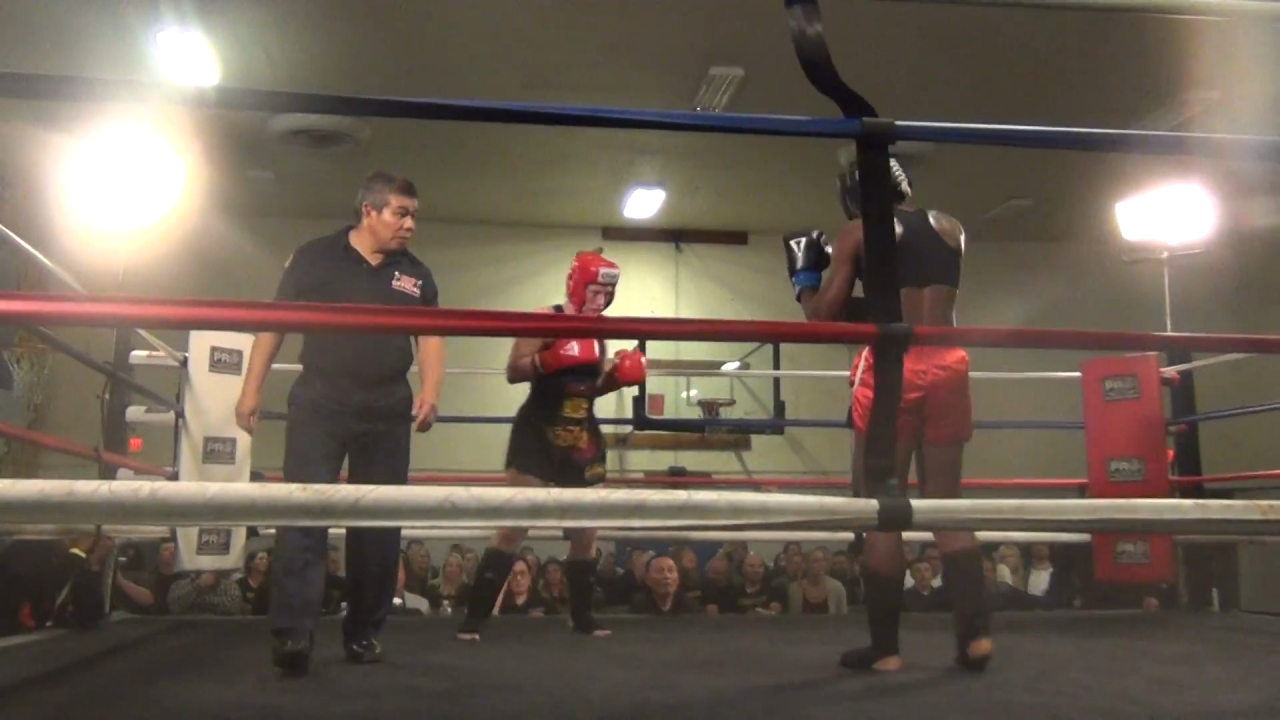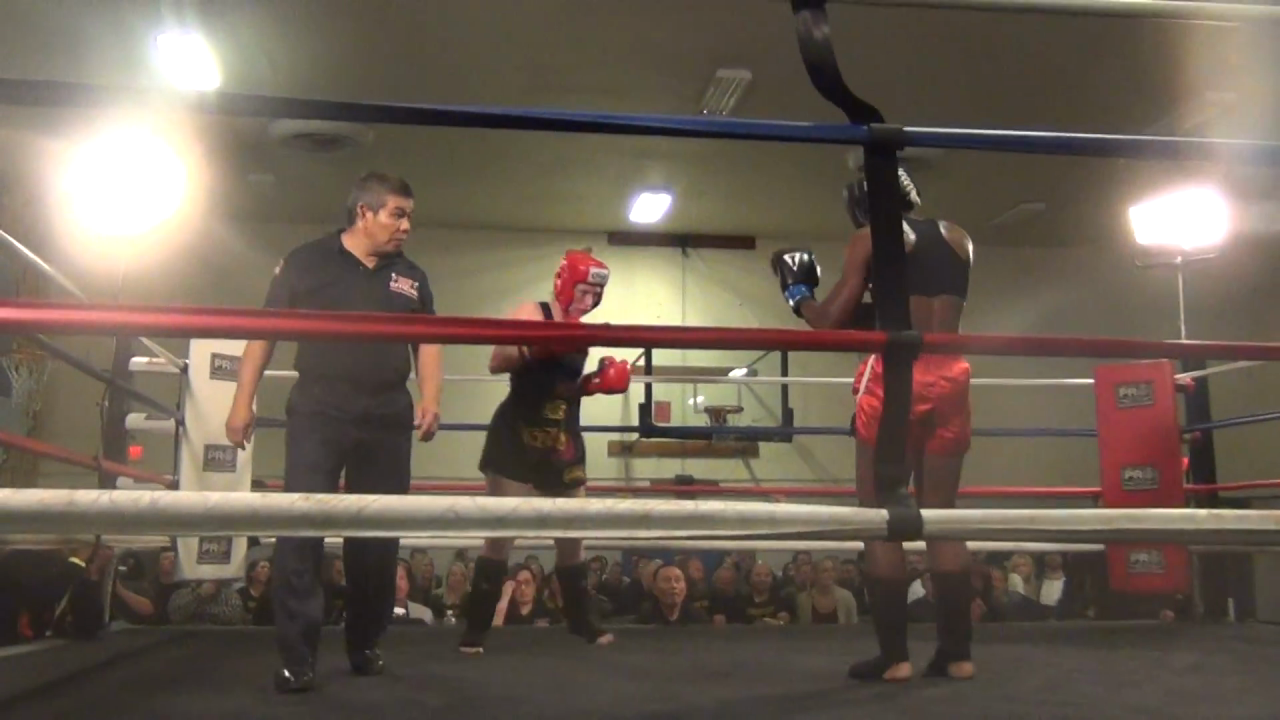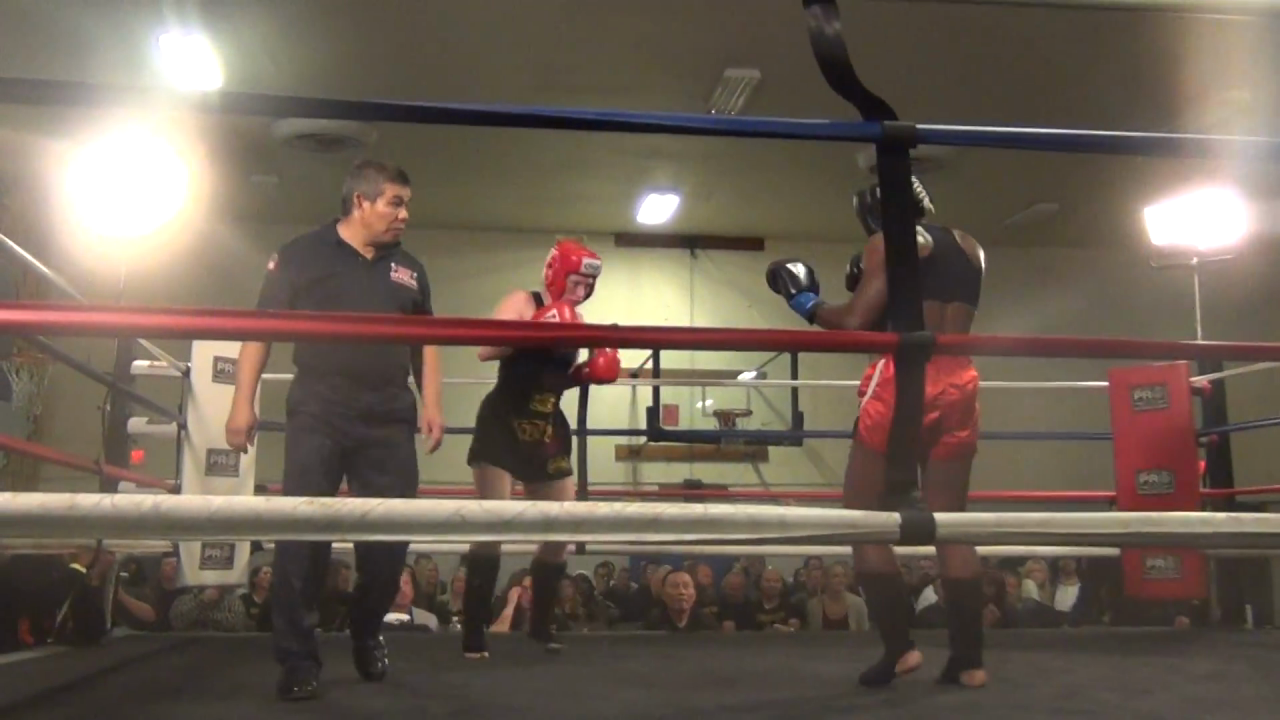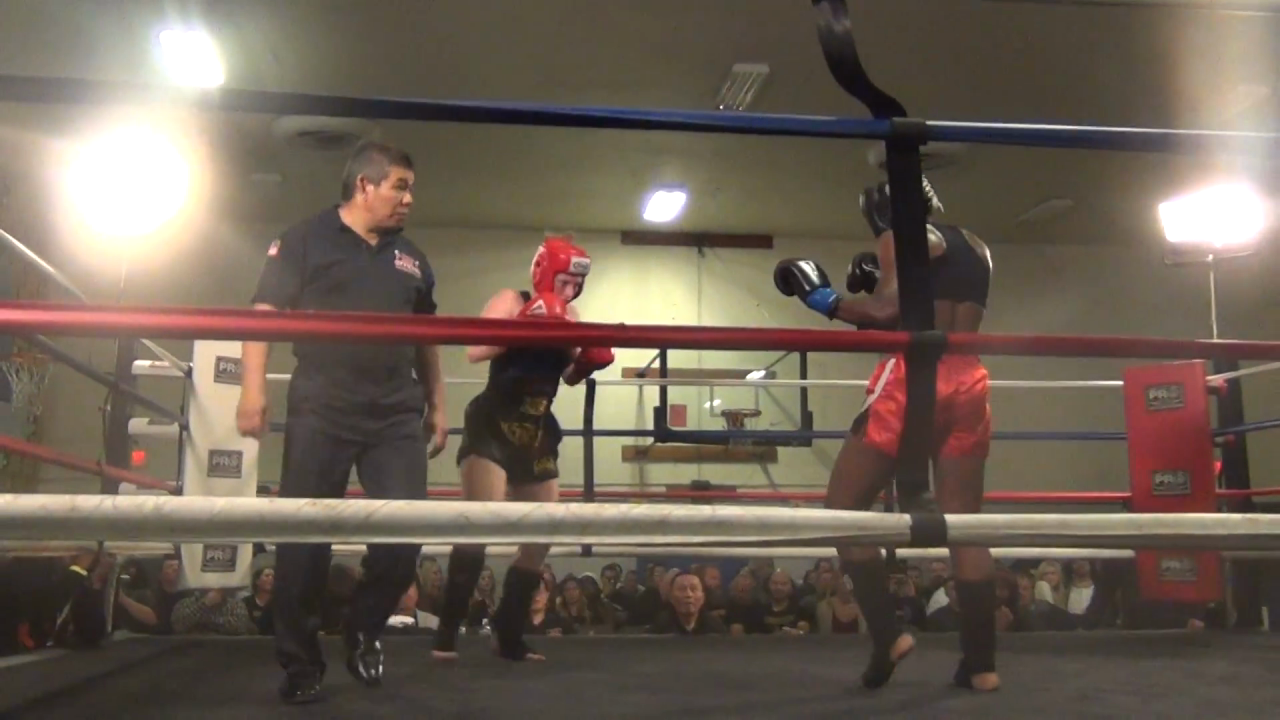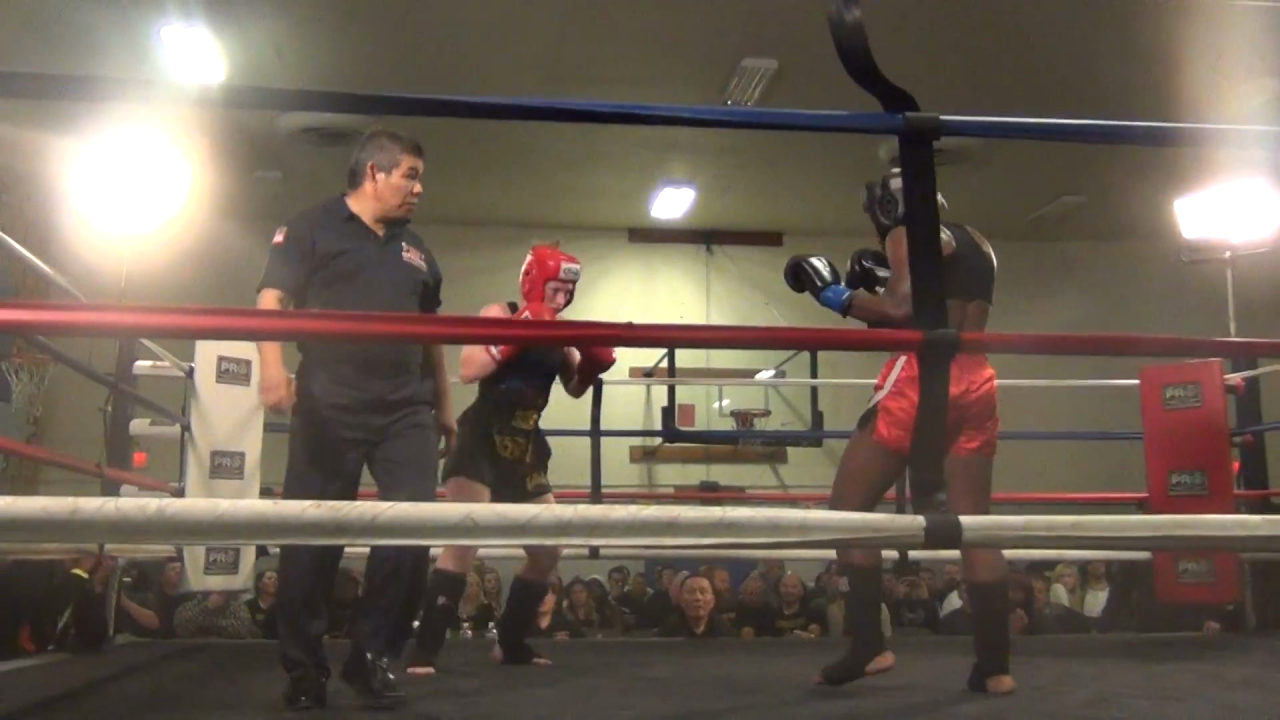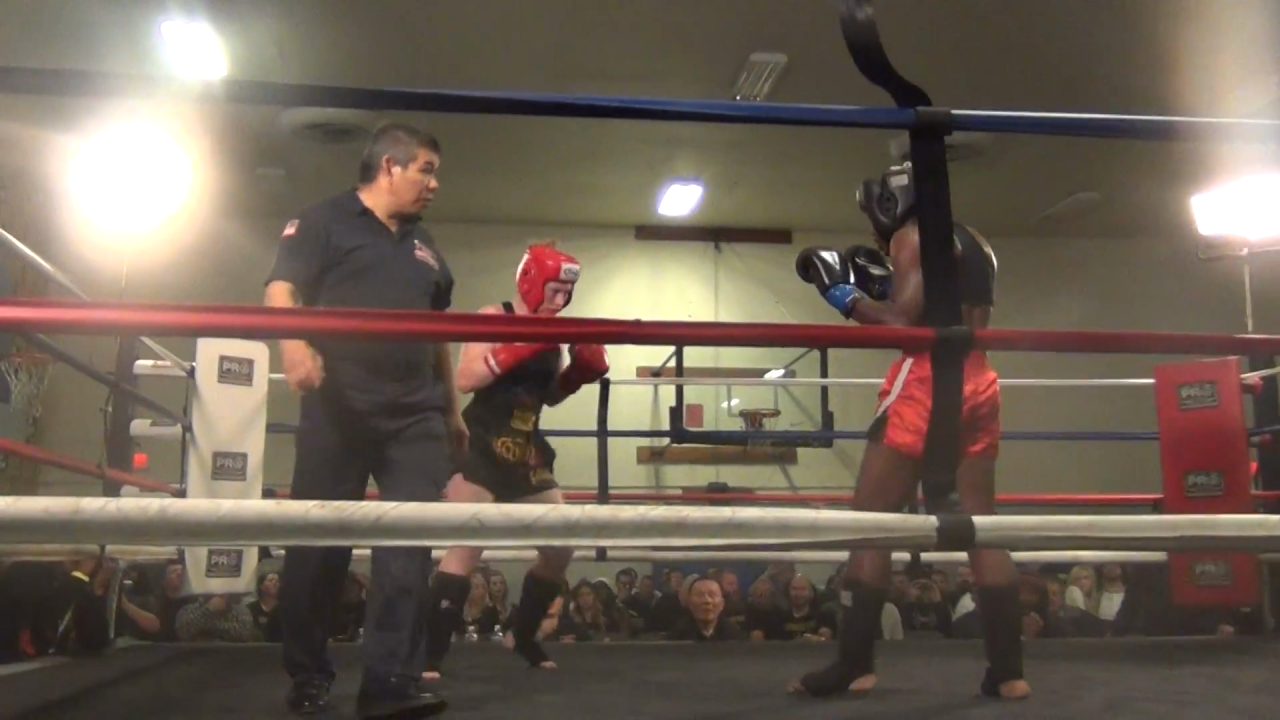
dt=0.1s
person 1, frame 1
left shoulder: (415, 275)
right shoulder: (313, 258)
left elbow: (430, 337)
right elbow: (274, 322)
left wrist: (430, 390)
right wrist: (252, 388)
left hip: (386, 411)
right hip: (319, 404)
left knee: (378, 525)
left ankle: (363, 629)
right ankle: (292, 633)
person 1, frame 2
left shoulder: (412, 278)
right shoulder: (306, 262)
left elbow: (427, 345)
left wrist: (429, 398)
right wrist: (244, 400)
left hip: (388, 420)
right hip: (318, 414)
left knee: (377, 537)
left ankle: (364, 638)
right ankle: (297, 654)
person 1, frame 3
left shoulder: (409, 270)
right shoulder: (302, 255)
left elbow: (423, 341)
left wrist: (432, 403)
right wrist: (243, 401)
left hip: (390, 416)
right hip: (319, 412)
left knee: (388, 536)
right knee: (304, 531)
left ankle: (367, 631)
right ankle: (298, 663)
person 1, frame 4
left shoulder: (411, 257)
right shoulder: (305, 240)
left elbow: (425, 337)
right elbow: (265, 314)
left wrist: (435, 405)
right wrist: (253, 385)
left hip: (396, 410)
right hip: (323, 407)
right knee: (306, 534)
left ankle: (364, 630)
right ankle: (299, 665)
person 1, frame 5
left shoulder: (415, 250)
right shoulder: (311, 228)
right elbow: (271, 302)
left wrist: (443, 404)
right wrist: (274, 363)
left hip: (405, 406)
right hip: (330, 403)
right knee: (312, 536)
left ankle: (369, 651)
right ankle: (304, 669)
person 1, frame 6
left shoulder: (425, 247)
right shoulder: (324, 221)
right elbow: (280, 292)
left wrist: (452, 408)
right wrist: (293, 344)
left hip: (416, 410)
right hip: (340, 404)
left knee: (412, 540)
right knee: (320, 540)
person 2, frame 1
left shoulder: (858, 233)
right shoulder: (950, 228)
left elbow: (823, 312)
left wrist: (803, 276)
right hip: (948, 364)
right knee: (943, 502)
left ankle: (884, 646)
right ankle: (974, 630)
person 2, frame 2
left shoulder: (872, 239)
right shoulder: (958, 237)
left elbow: (832, 318)
left wrist: (797, 291)
right hip: (950, 375)
right knee: (940, 516)
left ankle: (894, 653)
right ankle: (956, 651)
person 2, frame 3
left shoulder: (888, 243)
right shoulder: (970, 248)
left elbow: (860, 322)
left wrist: (804, 300)
left hip: (903, 379)
right hip: (959, 381)
left knee: (866, 517)
left ankle: (898, 647)
right ankle: (968, 659)
person 2, frame 4
left shoulder: (899, 239)
right shoulder: (977, 247)
left elbow: (887, 312)
left wrist: (823, 296)
left hip: (912, 377)
right hip: (968, 381)
left knee: (843, 504)
left ankle: (887, 634)
right ankle: (981, 661)
person 2, frame 5
left shoulder: (907, 237)
right shoulder: (980, 245)
left elbow: (901, 311)
left wrist: (836, 293)
right wrist: (882, 283)
left hip: (922, 375)
right hip: (975, 381)
left knee: (850, 505)
right knee: (974, 524)
left ankle: (868, 645)
right ankle: (995, 665)
person 2, frame 6
left shoulder: (911, 239)
right shoulder: (979, 245)
left elbow: (903, 321)
left wrist: (844, 294)
right wrist: (883, 283)
left hip: (924, 382)
right hip: (978, 384)
left ankle: (854, 664)
right ankle: (1007, 670)
person 3, frame 1
right shoulder: (545, 319)
right elbow: (513, 372)
left wrist: (621, 374)
right wrist: (552, 358)
left hip: (583, 438)
right hip: (537, 432)
left knee: (586, 533)
right knee: (514, 527)
left ankle: (583, 616)
right ankle: (474, 616)
person 3, frame 2
right shoulder: (531, 314)
right elbow: (497, 363)
left wrist: (598, 383)
right wrist: (537, 343)
left hip: (561, 439)
right hip: (515, 433)
left knee: (573, 535)
right knee: (502, 536)
left ankle: (581, 620)
right ankle: (474, 627)
person 3, frame 3
left shoulder: (573, 322)
right shoulder: (521, 303)
right elbow: (486, 349)
left wrist: (589, 370)
left hip: (548, 431)
right hip: (504, 424)
left ankle: (540, 624)
right ankle: (474, 632)
person 3, frame 4
left shoulder: (567, 319)
right shoulder: (510, 302)
left elbow: (572, 374)
right elbow: (476, 350)
left wrist: (593, 358)
right wrist: (526, 323)
left hip: (536, 433)
right hip: (492, 424)
left knee: (538, 540)
left ankle: (508, 636)
right ankle: (446, 633)
person 3, frame 5
right shoulder: (498, 314)
left elbow: (576, 388)
right elbow: (466, 370)
left wrist: (593, 363)
right wrist: (513, 339)
left hip: (526, 448)
right hip: (481, 440)
left knee: (548, 549)
right knee: (463, 541)
left ankle: (513, 640)
right ankle: (425, 650)
person 3, frame 6
right shoulder: (494, 318)
left elbow: (553, 393)
right elbow: (464, 379)
left wrist: (583, 370)
right wrist: (516, 350)
left hip: (525, 450)
right hip: (478, 444)
left knee: (560, 546)
right knee: (465, 544)
left ankle: (524, 632)
right ankle: (432, 654)
